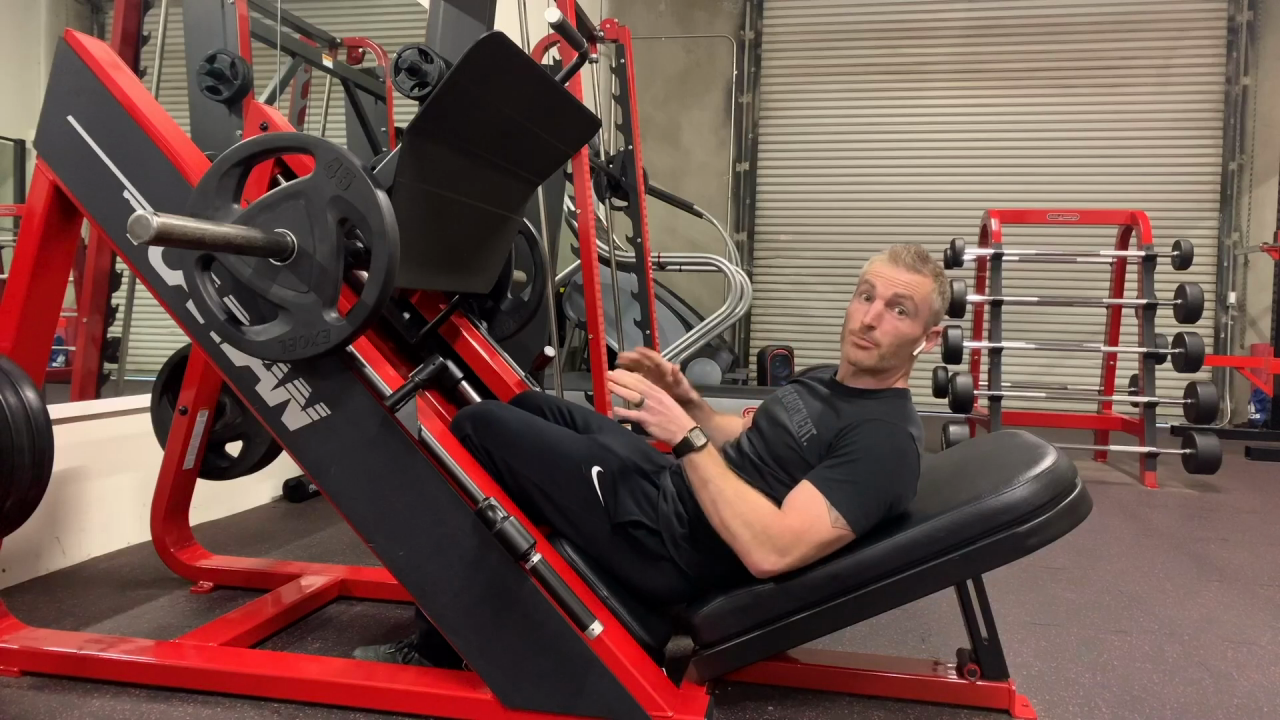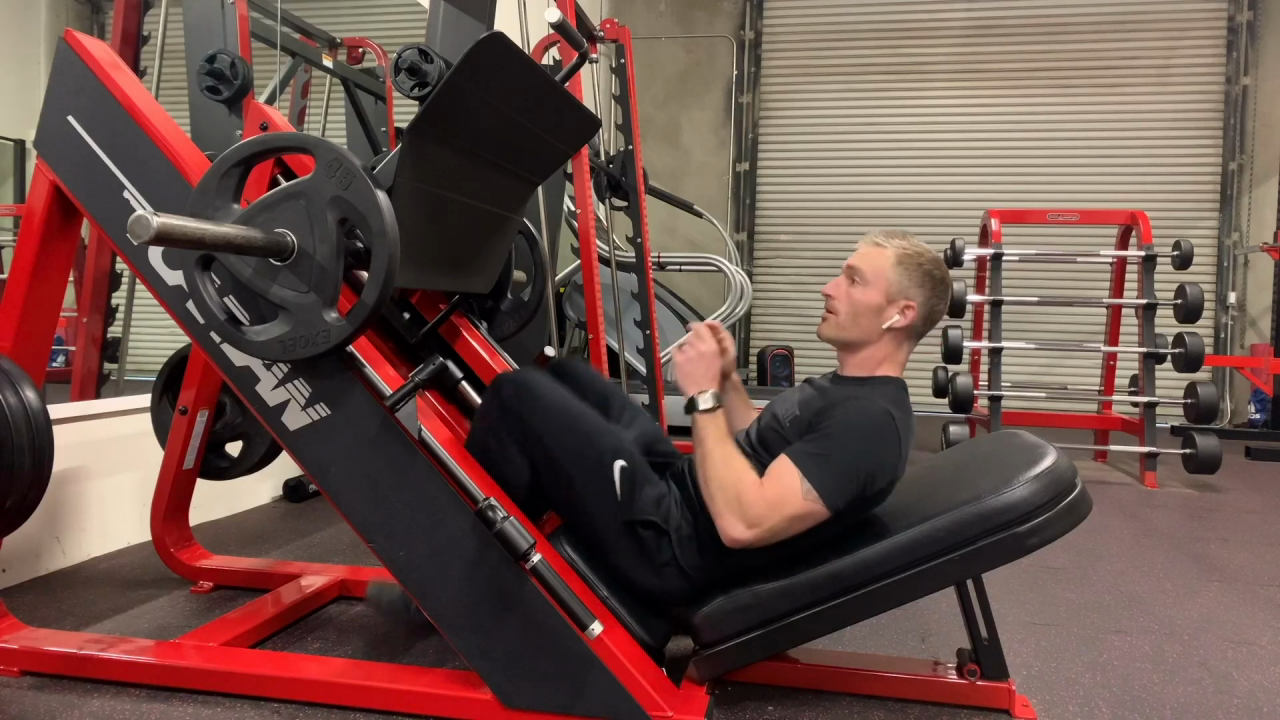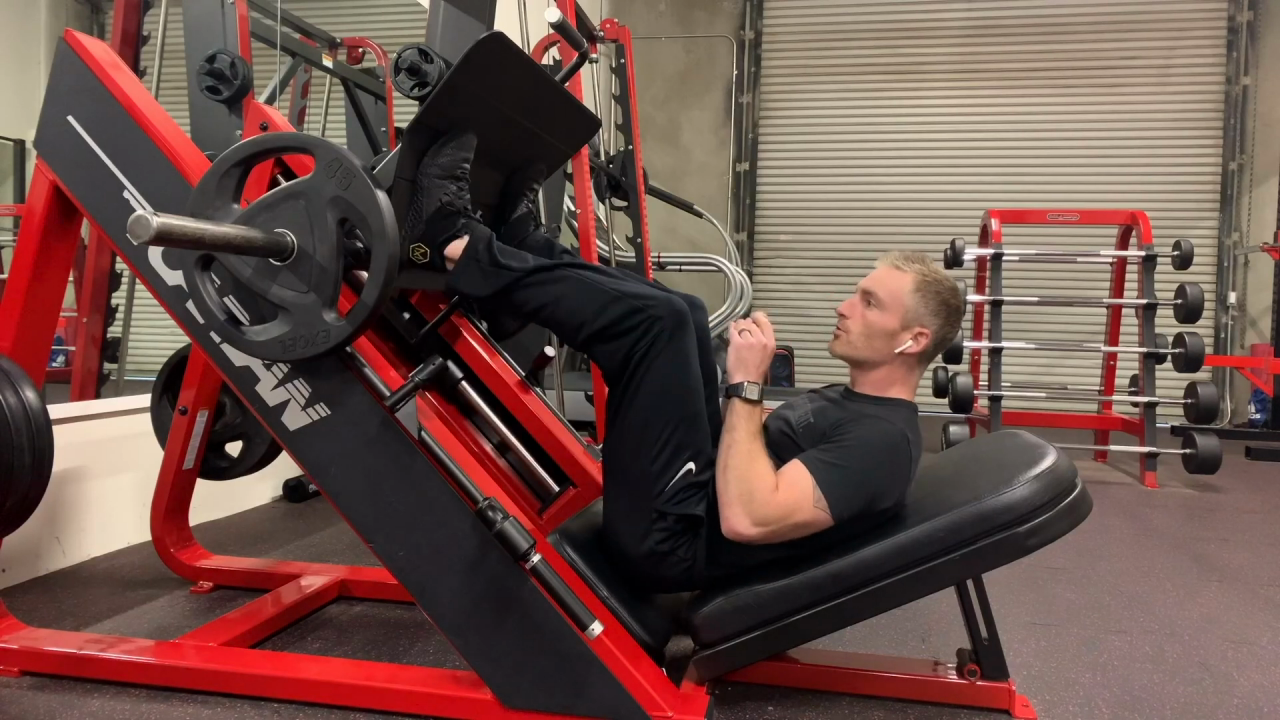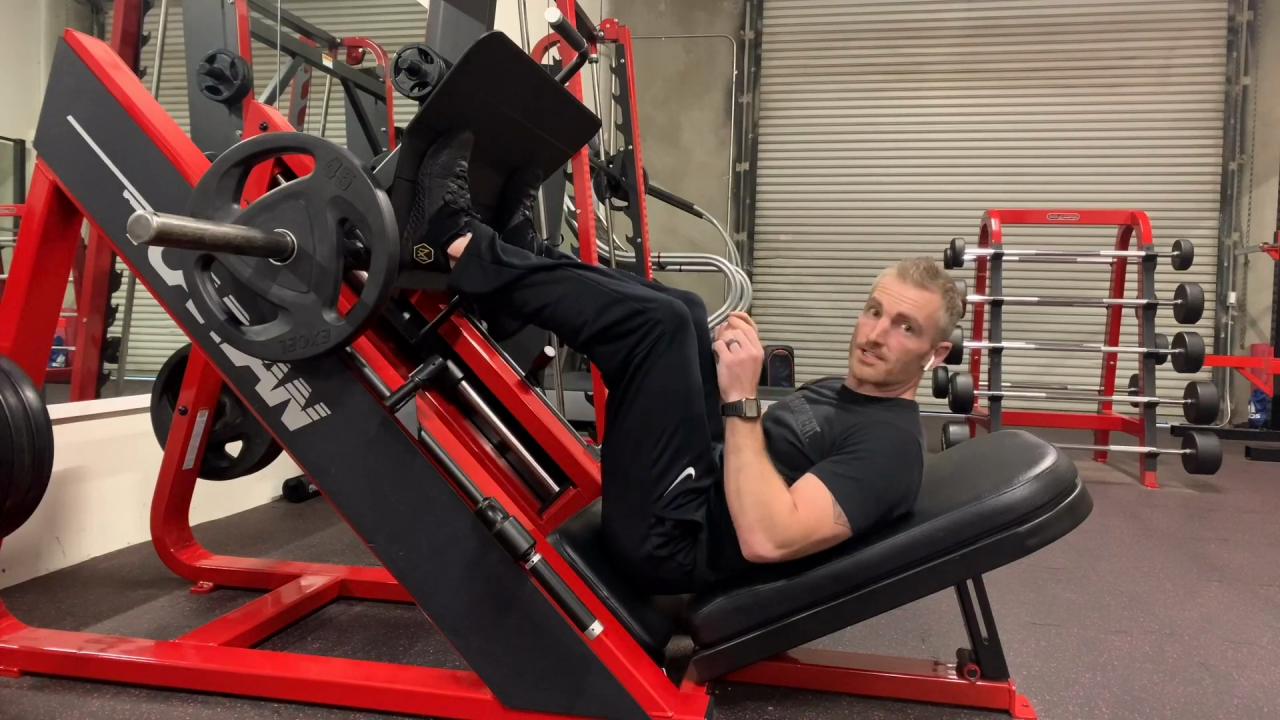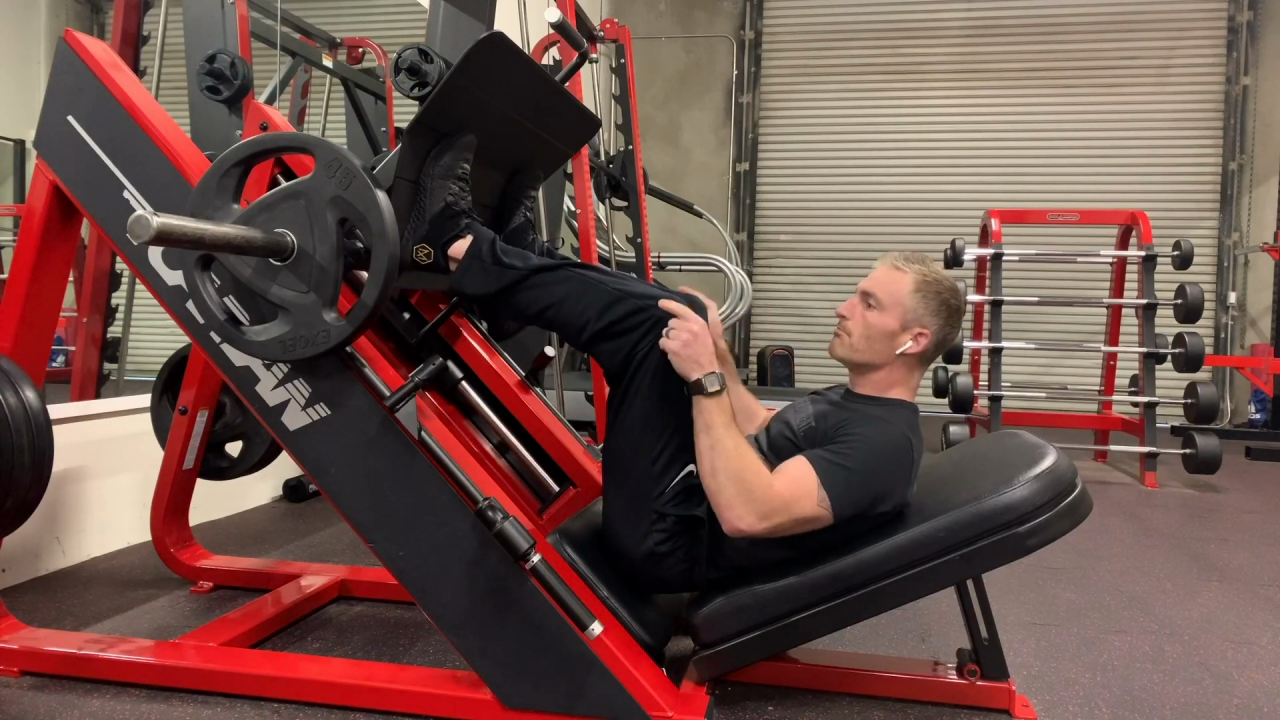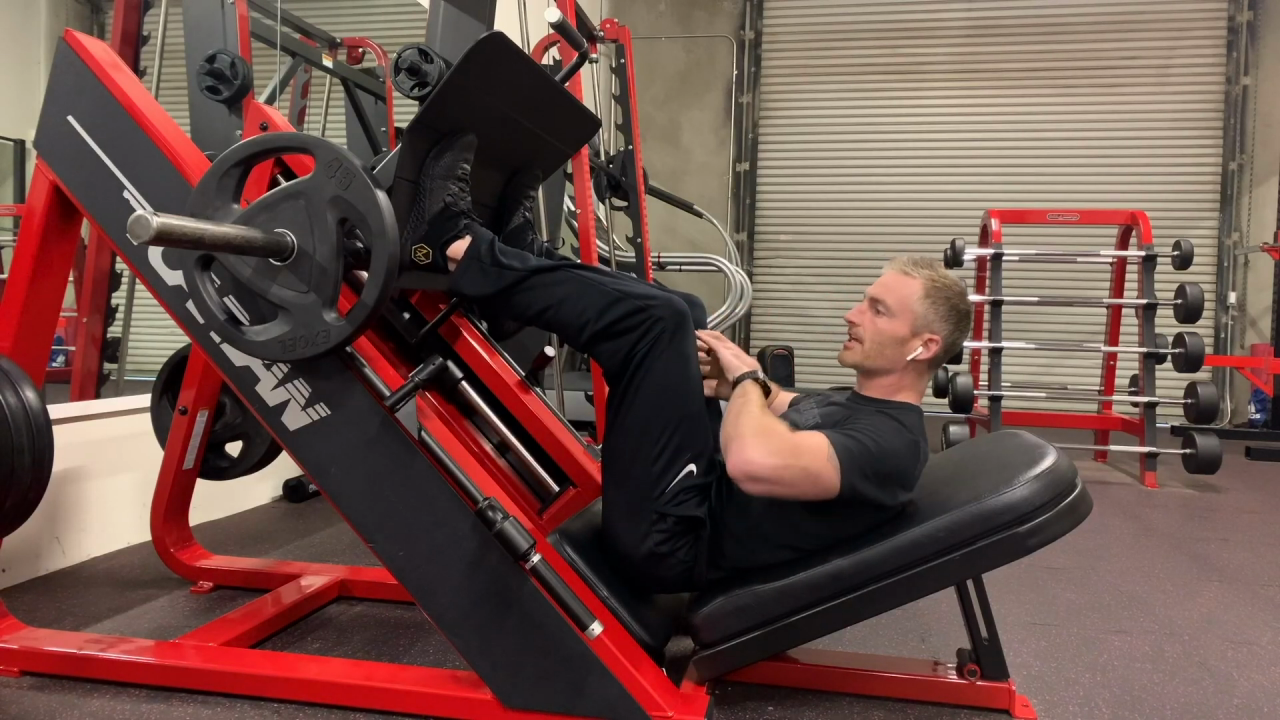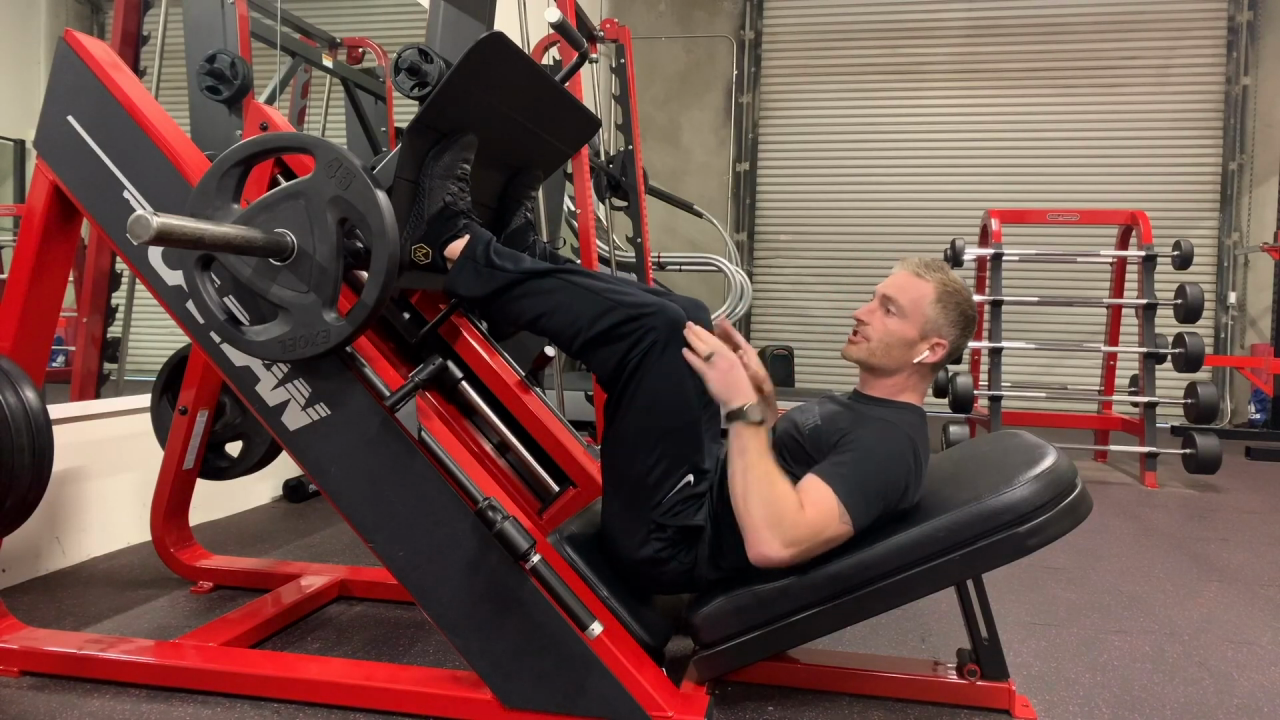
dt=0.7s
person 1, frame 1
left shoulder: (884, 441)
right shoulder: (829, 381)
left elbow: (769, 552)
left wrist: (684, 435)
right wrist: (684, 396)
left hip: (665, 541)
right hip: (673, 489)
left knee: (478, 429)
right knee: (531, 408)
left ankle: (437, 648)
person 1, frame 2
left shoulder: (872, 421)
right shoulder: (843, 382)
left elbow: (742, 524)
left wrist: (705, 396)
right wrist: (724, 379)
left hip: (672, 546)
left knee: (521, 396)
right knee: (565, 377)
person 1, frame 3
left shoulder: (882, 439)
right shoulder: (847, 402)
left elbow: (746, 520)
left wrist: (745, 385)
right wrist: (748, 370)
left hip: (671, 537)
right hip: (696, 494)
left knee: (656, 320)
right knee: (677, 317)
left ankle: (454, 244)
right ankle: (519, 242)
person 1, frame 4
left shoulder: (890, 445)
right shoulder: (834, 391)
left elbow: (765, 540)
left wrist: (740, 399)
right wrist: (730, 368)
left hip: (670, 541)
right hip: (700, 500)
left knee: (656, 321)
right knee: (676, 316)
left ankle: (457, 244)
right ankle: (518, 246)
person 1, frame 5
left shoulder: (884, 440)
right shoulder: (854, 403)
left elbow: (747, 514)
left wrist: (704, 379)
right wrist: (721, 355)
left hip: (668, 540)
right hip: (697, 500)
left knee: (654, 322)
right knee: (679, 316)
left ankle: (456, 245)
right ankle: (517, 248)
person 1, frame 6
left shoulder: (890, 441)
right shoulder: (861, 406)
left elbow: (754, 461)
right elbow: (783, 410)
left wrist: (746, 376)
right wrist: (736, 380)
left hip: (669, 537)
right hip: (698, 505)
left knee: (657, 319)
right knee: (676, 318)
left ankle: (458, 246)
right ankle: (518, 249)
person 1, frame 7
left shoulder: (888, 442)
right shoulder: (865, 410)
left elbow: (773, 544)
left wrist: (741, 407)
right wrist: (761, 392)
left hip: (667, 542)
right hip: (700, 501)
left knee: (651, 327)
right knee: (681, 321)
left ankle: (454, 246)
right ankle: (520, 251)
